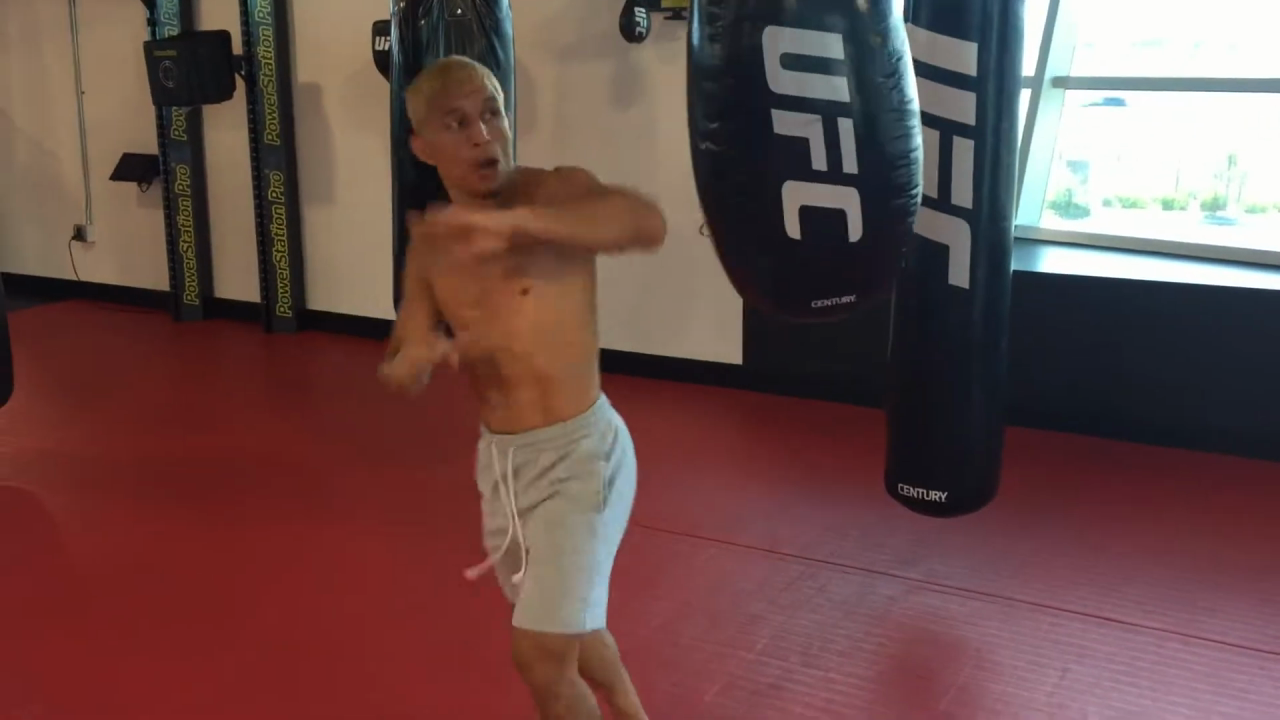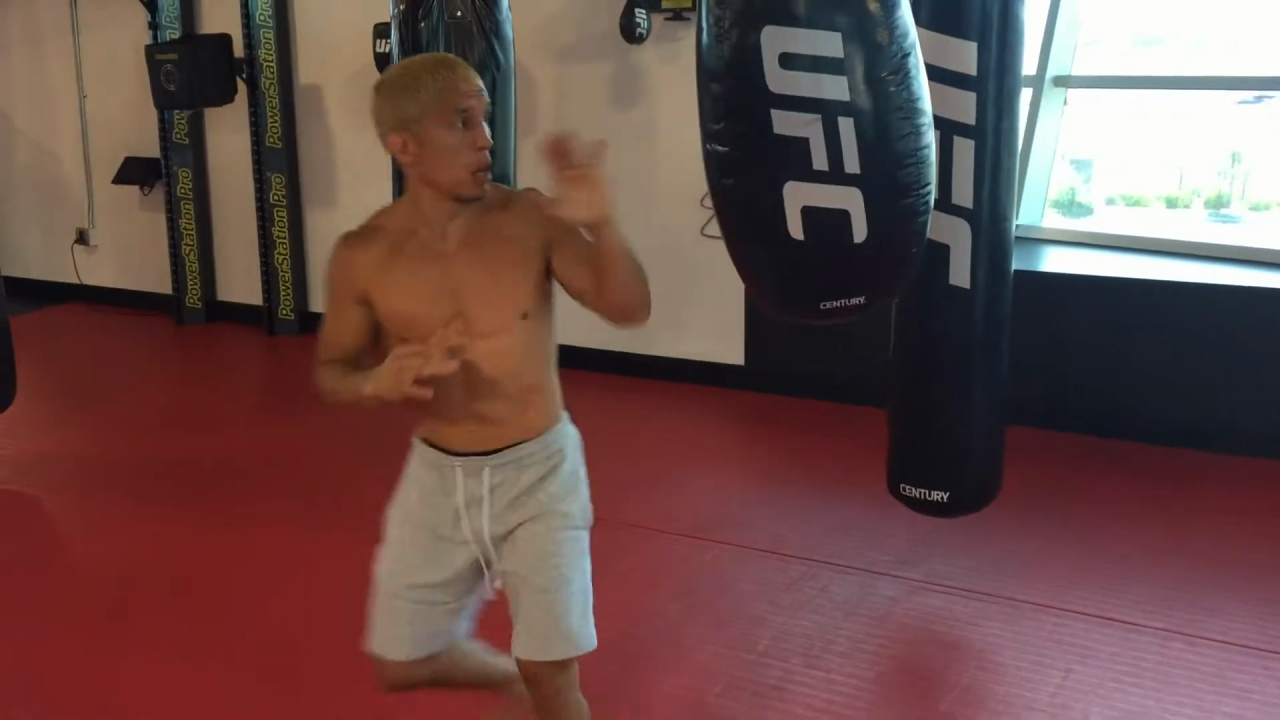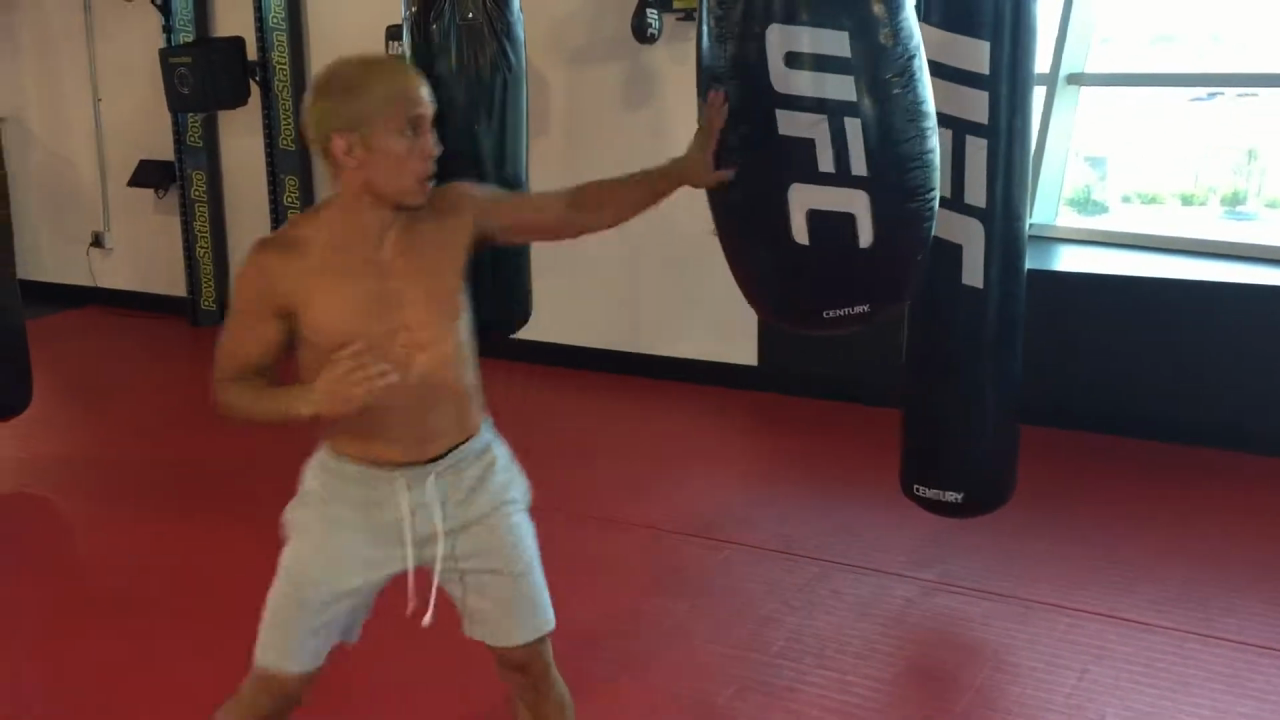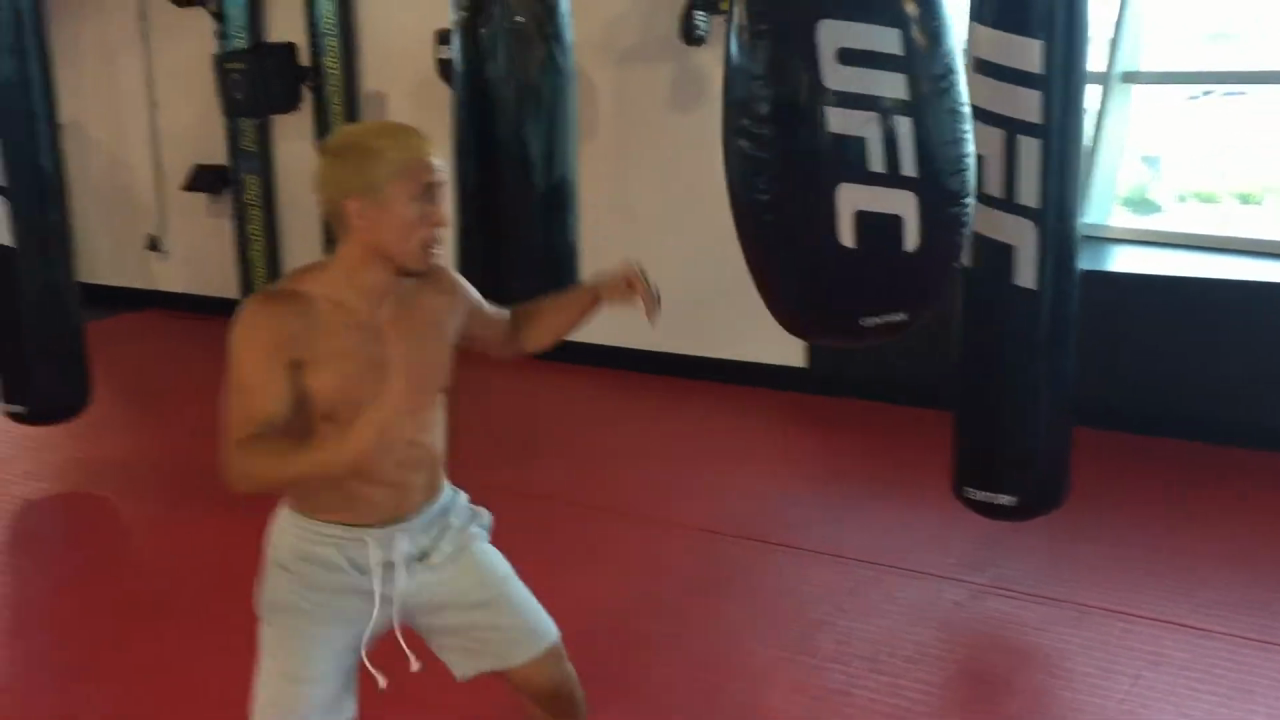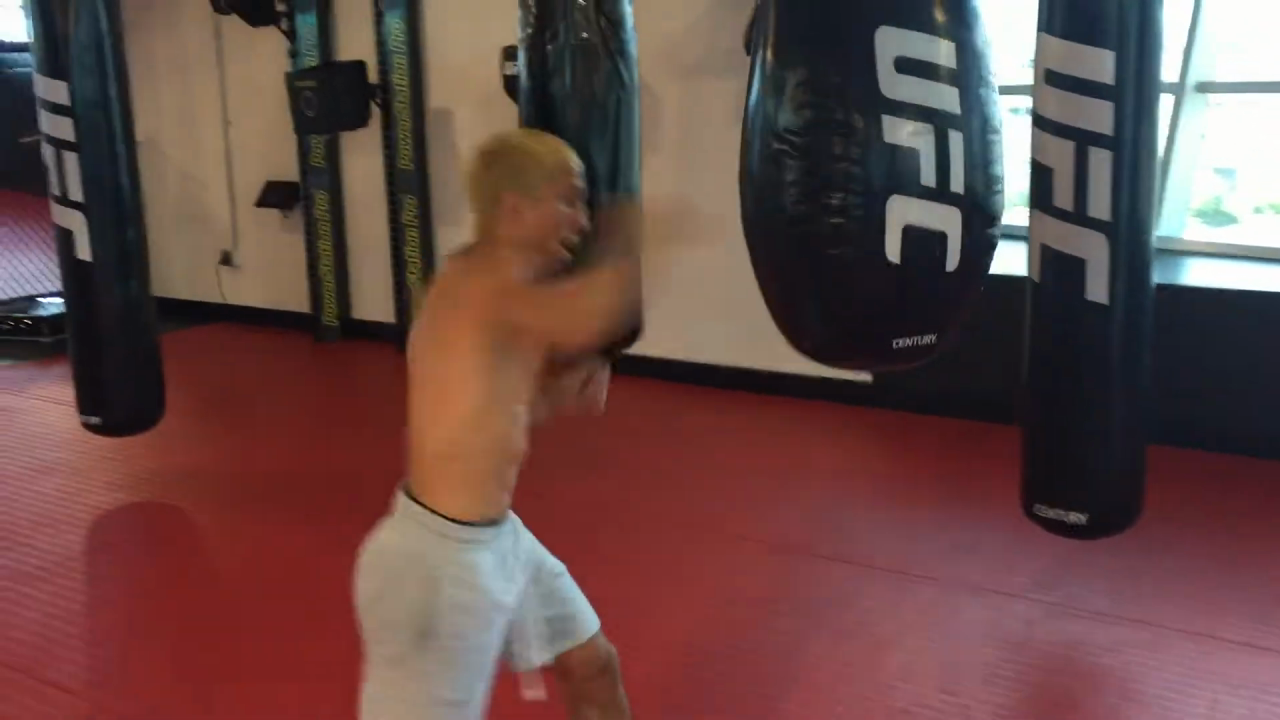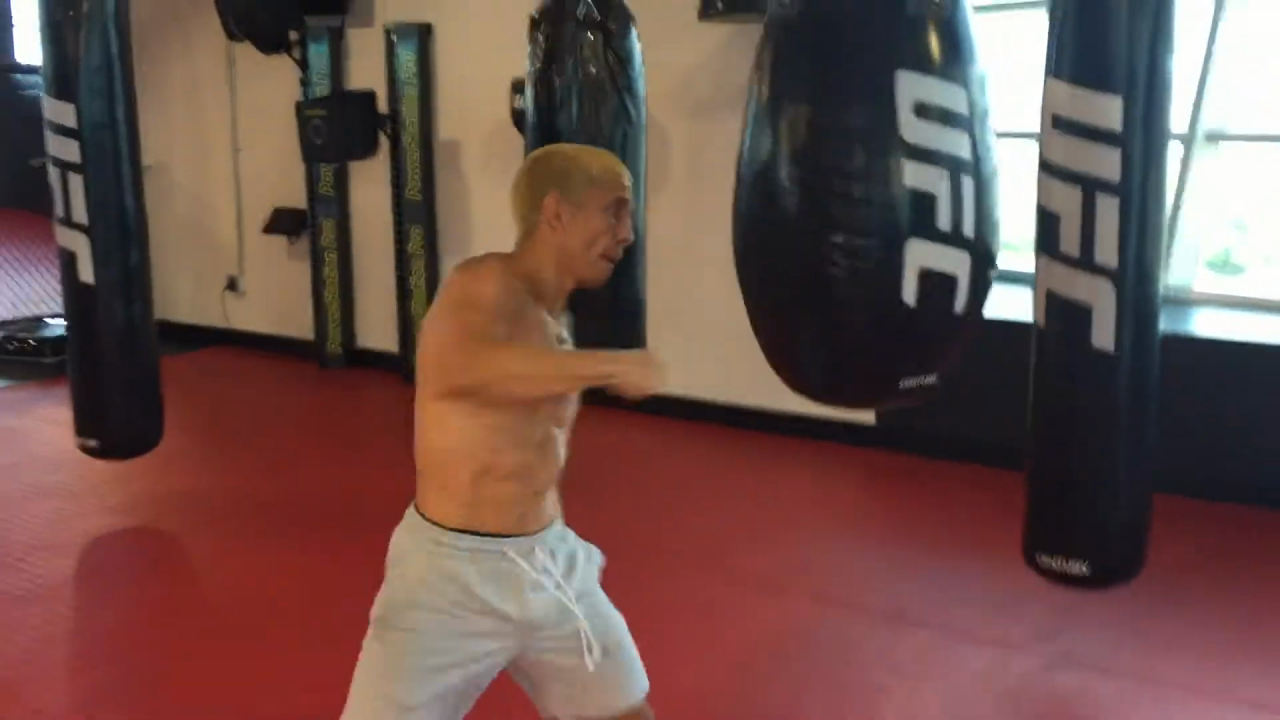
dt=0.2s
person 1, frame 1
left shoulder: (554, 190)
right shoulder: (428, 245)
left elbow: (648, 224)
right elbow: (399, 361)
left wrist: (517, 218)
right wrist: (406, 366)
left hip: (580, 453)
right hip: (500, 461)
left knee: (545, 658)
right knee: (569, 625)
person 1, frame 2
left shoulder: (528, 217)
right shoulder: (362, 256)
left elbow: (631, 308)
right elbow: (332, 372)
left wrist: (596, 218)
right wrist: (378, 381)
left hip: (541, 473)
right hip: (435, 481)
right knee: (403, 665)
person 1, frame 3
left shoulder: (453, 213)
right shoulder: (276, 263)
left elbow: (571, 212)
right elbow: (230, 384)
left wrist: (687, 168)
right wrist: (309, 398)
left hip: (472, 478)
right hip: (353, 490)
left knee: (527, 658)
person 1, frame 4
left shoulder: (440, 288)
right shoulder: (275, 319)
left elbow: (507, 334)
right elbow: (242, 466)
left wrist: (596, 291)
right wrist: (354, 448)
left hip: (438, 533)
right hip: (324, 552)
person 1, frame 5
left shoulder: (496, 290)
right shoulder: (484, 272)
right elbow: (568, 326)
left wrist: (562, 394)
right wrist: (620, 244)
left hip: (492, 543)
right hip: (435, 560)
left knee: (596, 665)
person 1, frame 6
left shoulder: (550, 325)
right shoulder: (490, 281)
right elbow: (472, 369)
right wrist: (610, 366)
left hip: (547, 561)
right hip: (446, 575)
